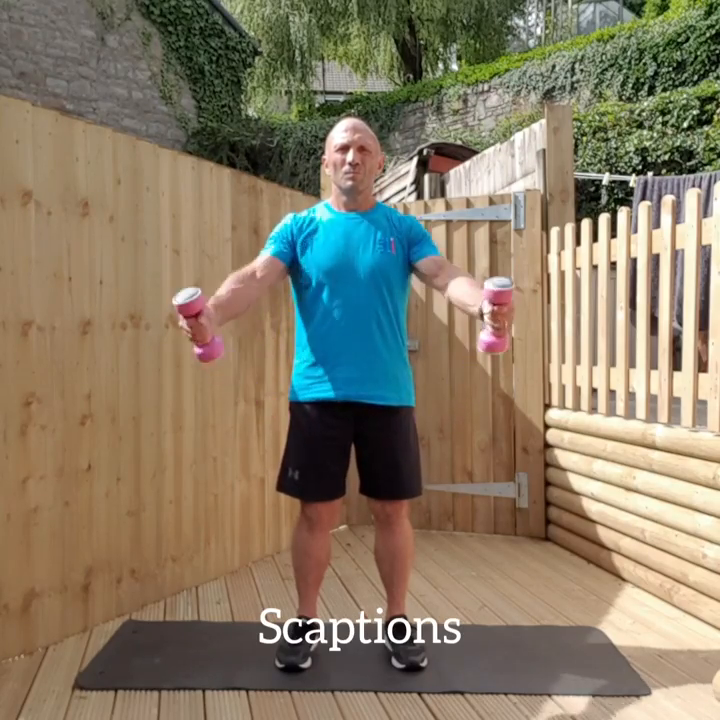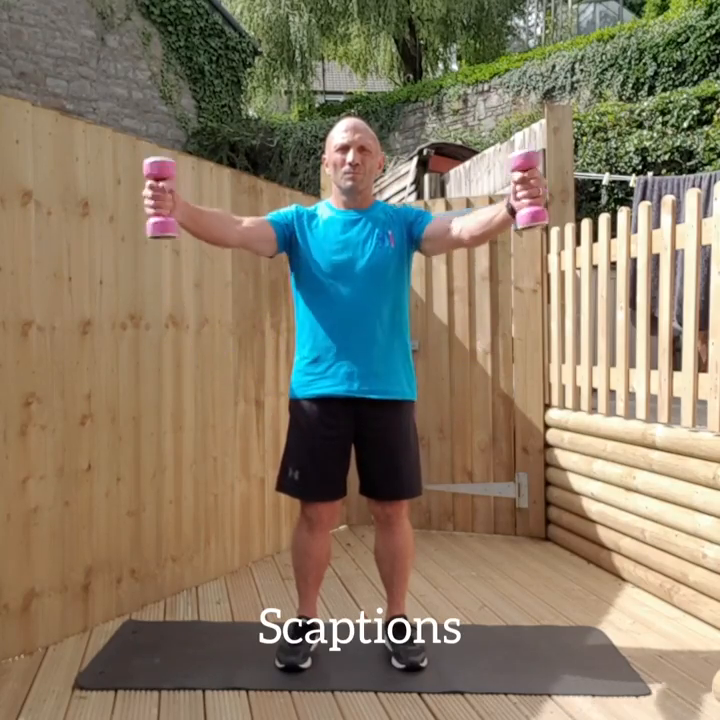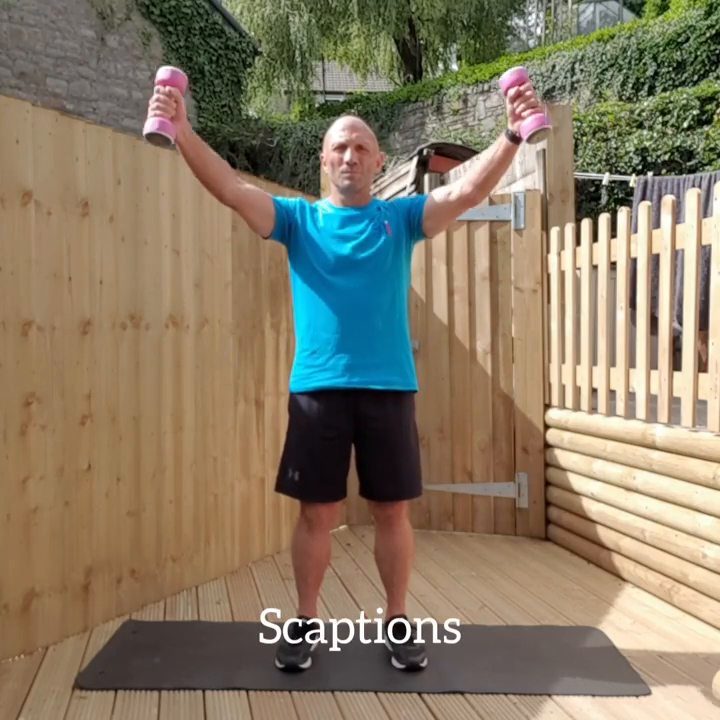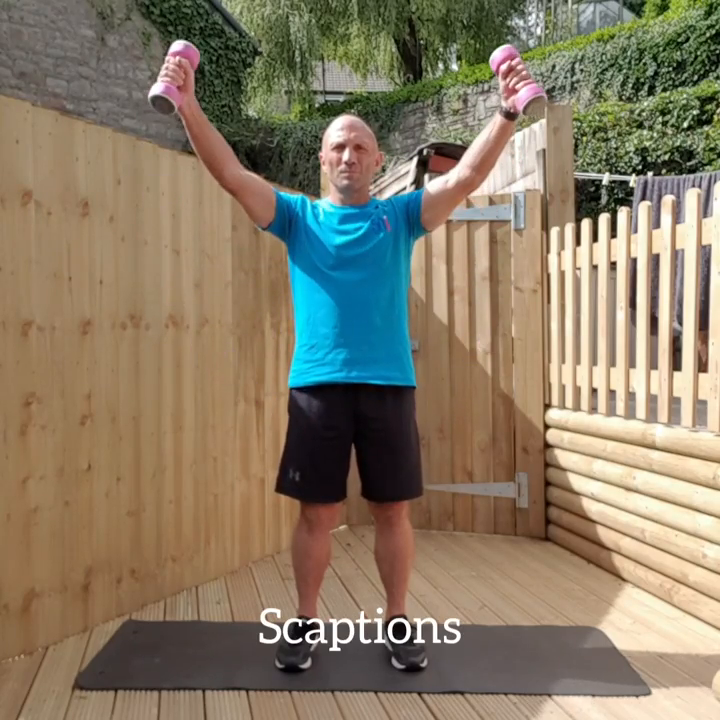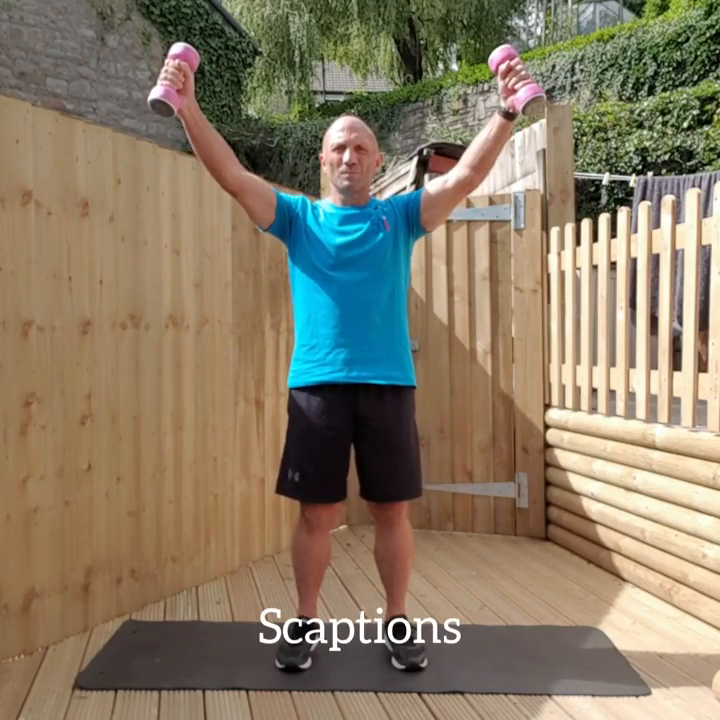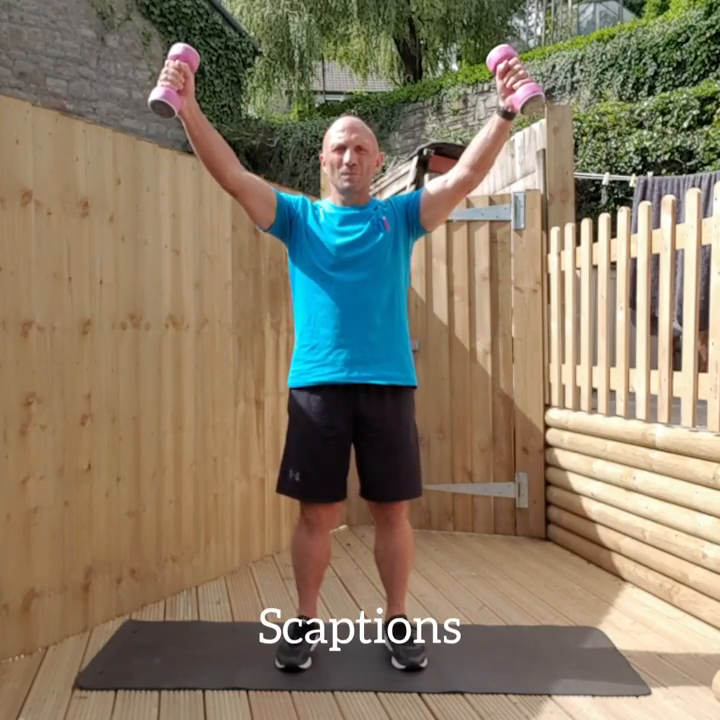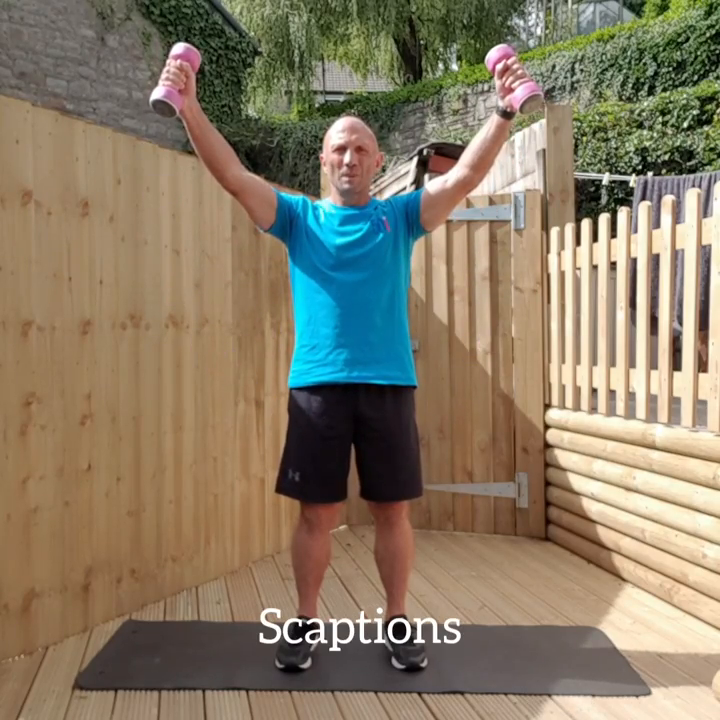
dt=0.2s
person 1, frame 1
left shoulder: (404, 228)
right shoulder: (298, 227)
left elbow: (446, 277)
right elbow: (254, 278)
left wrist: (482, 304)
right wrist: (211, 313)
left hip: (389, 395)
right hip: (317, 394)
left knee: (392, 511)
right knee: (316, 513)
left ankle: (397, 621)
right ankle: (305, 622)
person 1, frame 2
left shoulder: (403, 221)
right shoulder: (299, 223)
left elbow: (461, 231)
right elbow: (239, 232)
left wrist: (509, 209)
right wrist: (182, 212)
left hip: (389, 392)
right hip: (317, 391)
left knee: (393, 511)
right knee: (316, 512)
left ankle: (397, 622)
right ankle: (305, 622)
person 1, frame 3
left shoulder: (401, 217)
right shoulder: (298, 219)
left elbow: (467, 191)
right elbow: (231, 189)
left wrist: (511, 136)
right wrist: (181, 131)
left hip: (389, 388)
right hip: (316, 388)
left knee: (393, 511)
right knee: (316, 513)
left ankle: (397, 622)
right ankle: (305, 622)
person 1, frame 4
left shoulder: (401, 215)
right shoulder: (297, 216)
left elbow: (465, 176)
right elbow: (231, 174)
left wrist: (507, 112)
right wrist: (187, 106)
left hip: (389, 385)
right hip: (316, 385)
left knee: (393, 511)
right knee: (317, 513)
left ankle: (397, 621)
right ankle: (305, 622)
person 1, frame 5
left shoulder: (401, 215)
right shoulder: (297, 217)
left elbow: (465, 175)
right elbow: (233, 176)
left wrist: (505, 112)
right wrist: (188, 109)
left hip: (389, 385)
right hip: (316, 385)
left knee: (393, 510)
right knee: (316, 513)
left ankle: (397, 621)
right ankle: (306, 621)
person 1, frame 6
left shoulder: (400, 216)
right shoulder: (297, 217)
left elbow: (464, 176)
right elbow: (234, 177)
left wrist: (503, 112)
right wrist: (189, 109)
left hip: (389, 384)
right hip: (316, 385)
left knee: (393, 510)
right knee: (316, 512)
left ankle: (397, 621)
right ankle: (306, 621)
person 1, frame 7
left shoulder: (400, 216)
right shoulder: (298, 217)
left elbow: (464, 176)
right elbow: (234, 176)
left wrist: (503, 112)
right wrist: (190, 109)
left hip: (389, 384)
right hip: (316, 385)
left knee: (393, 511)
right knee: (316, 513)
left ankle: (397, 621)
right ankle: (306, 622)
